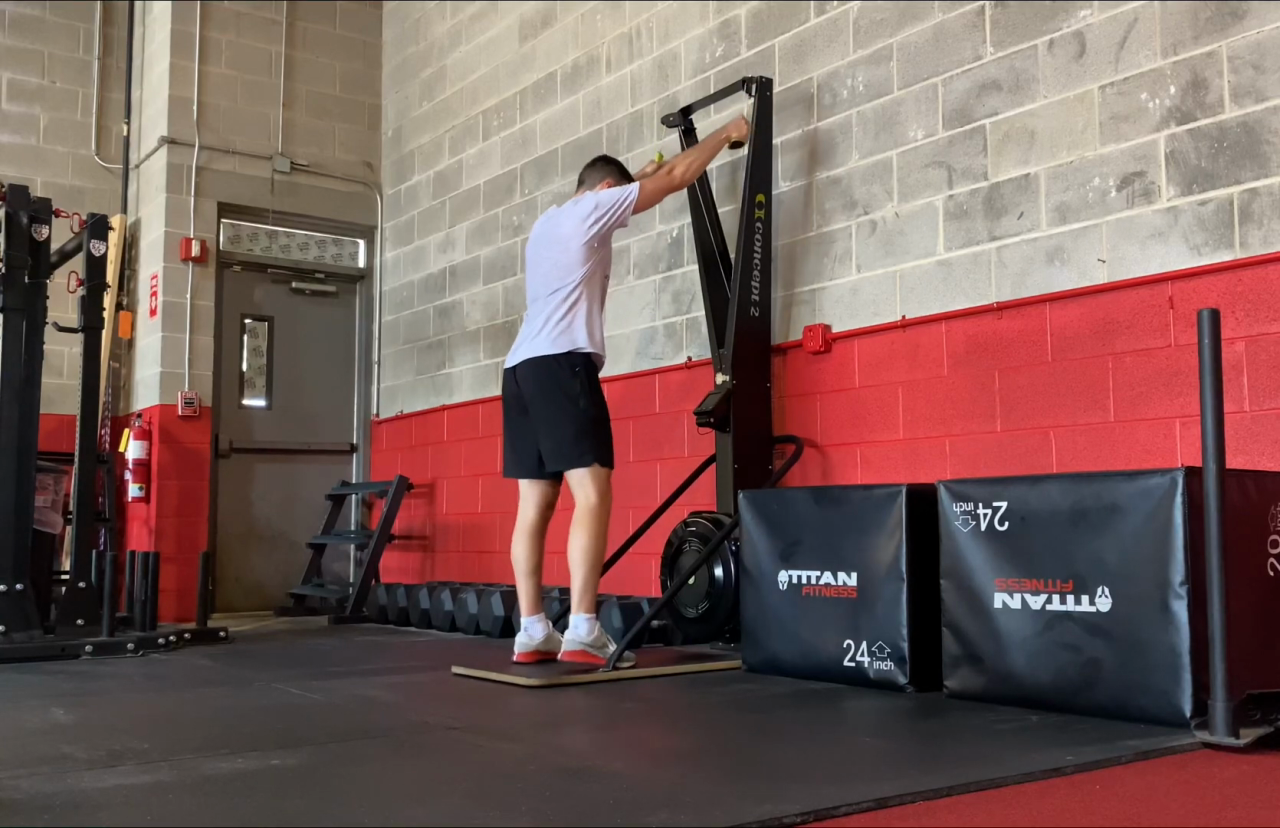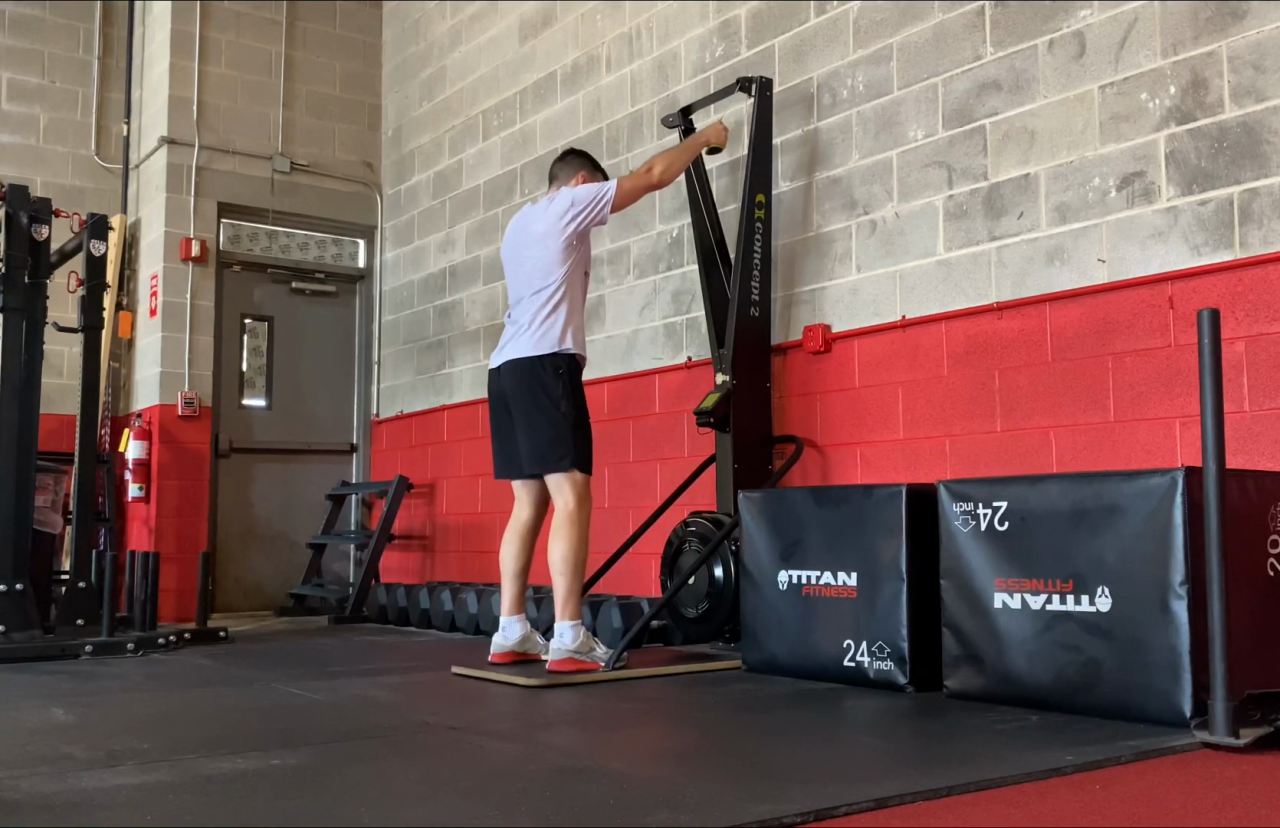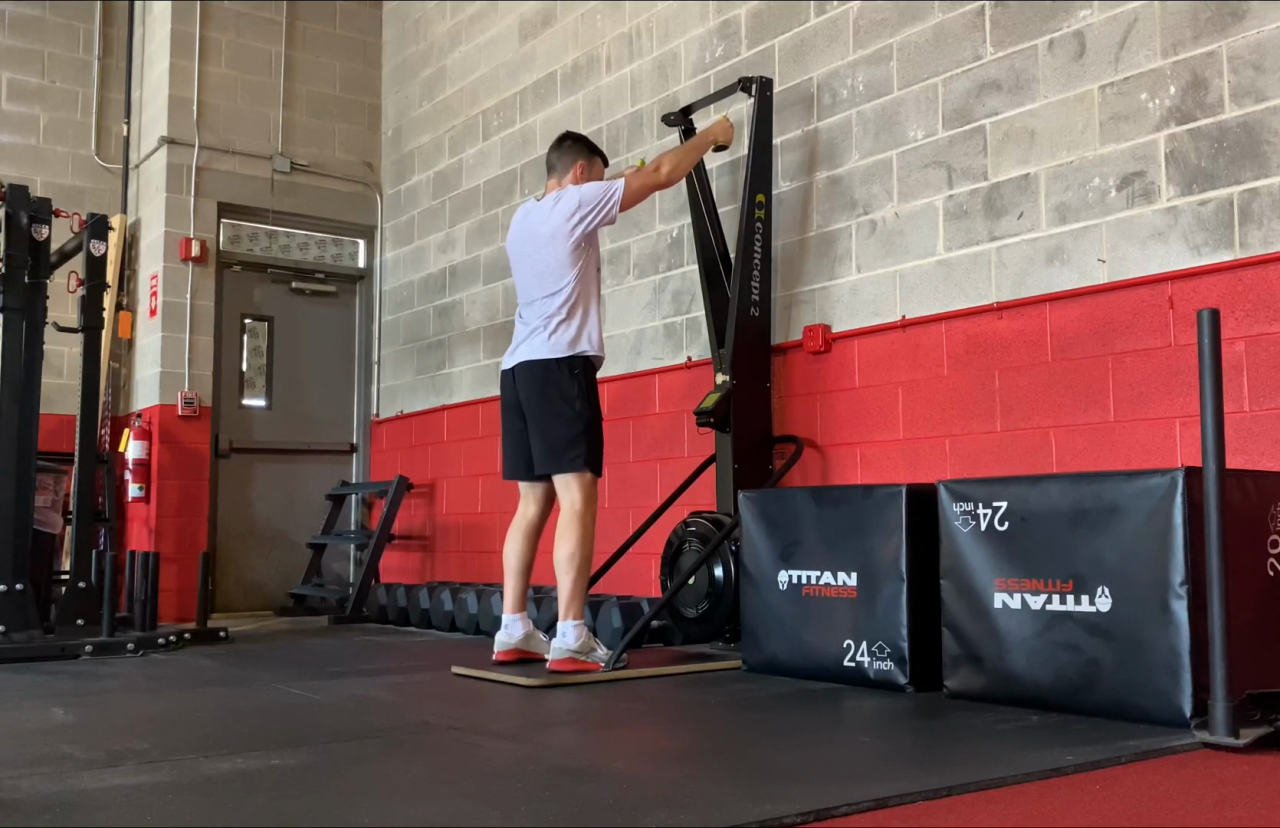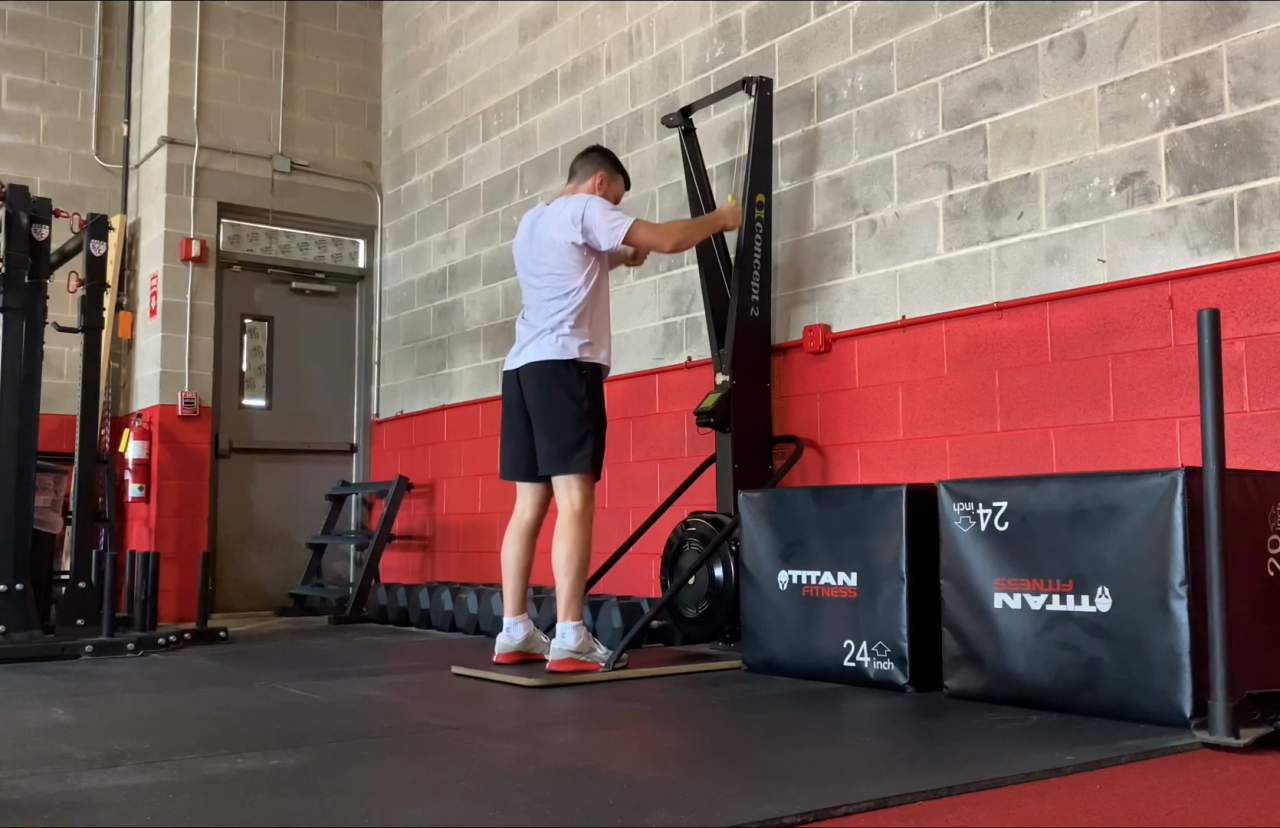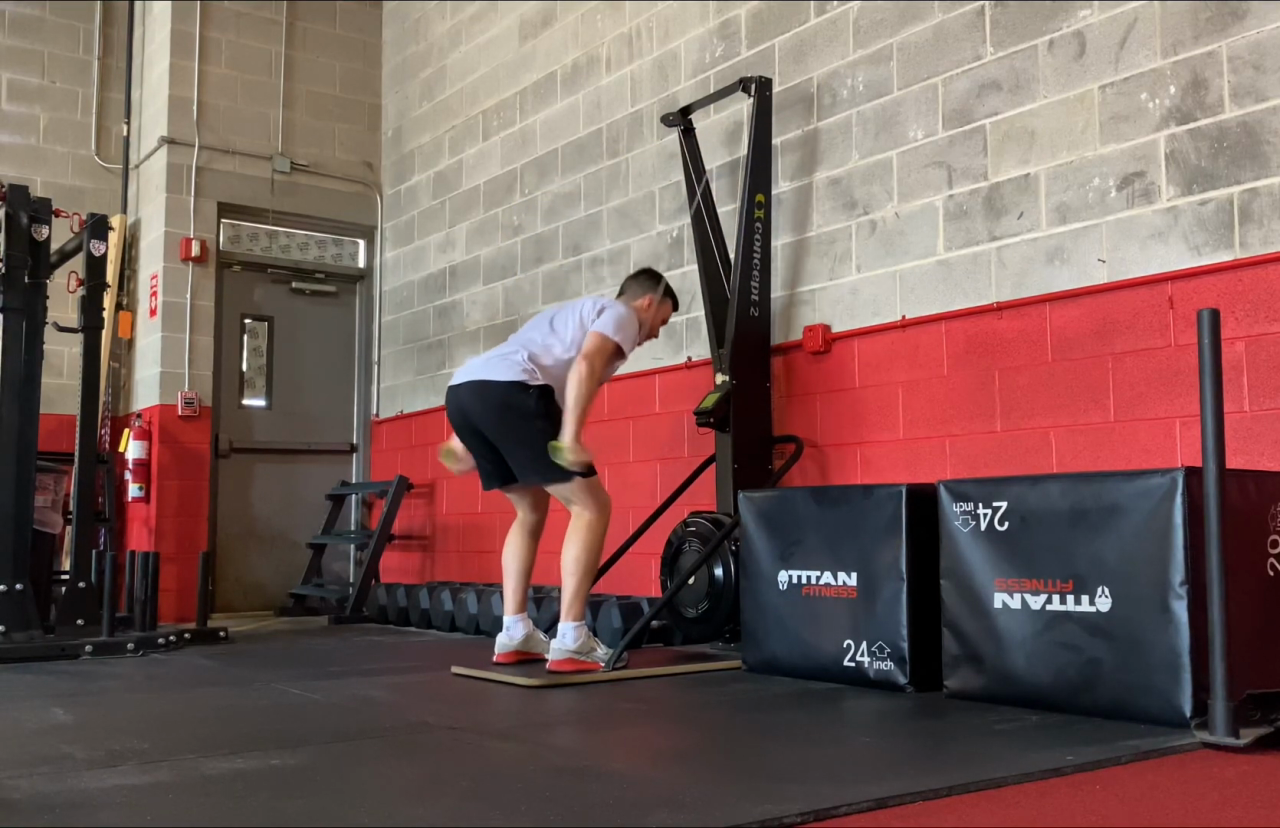
dt=1s
person 1, frame 1
left shoulder: (548, 221)
right shoulder: (591, 209)
right elbow: (677, 177)
left wrist: (640, 173)
right wrist: (726, 133)
left hip: (521, 368)
right hip: (561, 364)
left knee: (535, 503)
right knee: (591, 494)
left ankle: (532, 630)
right ankle: (582, 631)
person 1, frame 2
left shoulder: (521, 221)
right shoulder: (567, 204)
right elbow: (654, 174)
right wrist: (704, 138)
left hip: (507, 369)
right hip: (543, 364)
left knee: (529, 505)
right knee: (571, 501)
left ankle: (511, 633)
right ankle: (569, 639)
person 1, frame 3
left shoulder: (524, 217)
right shoulder: (573, 203)
right elbow: (662, 175)
left wrist: (618, 182)
right wrist: (711, 135)
left hip: (520, 369)
right hip: (558, 364)
left knee: (533, 503)
right knee: (577, 500)
left ankle: (514, 630)
right ankle: (570, 638)
person 1, frame 4
left shoulder: (532, 221)
right shoulder: (583, 210)
right elbow: (667, 239)
left wrist: (618, 257)
right wrist: (720, 218)
left hip: (522, 368)
right hip: (563, 365)
left knee: (530, 504)
right knee: (575, 499)
left ankle: (515, 632)
right ankle: (569, 640)
person 1, frame 5
left shoulder: (582, 311)
right shoulder: (620, 313)
right elbow: (587, 364)
left wrist: (466, 442)
right wrist: (570, 436)
left hip: (464, 389)
right hip: (506, 391)
left knee: (531, 507)
right knee: (590, 506)
left ankle: (515, 632)
right ankle: (571, 641)
